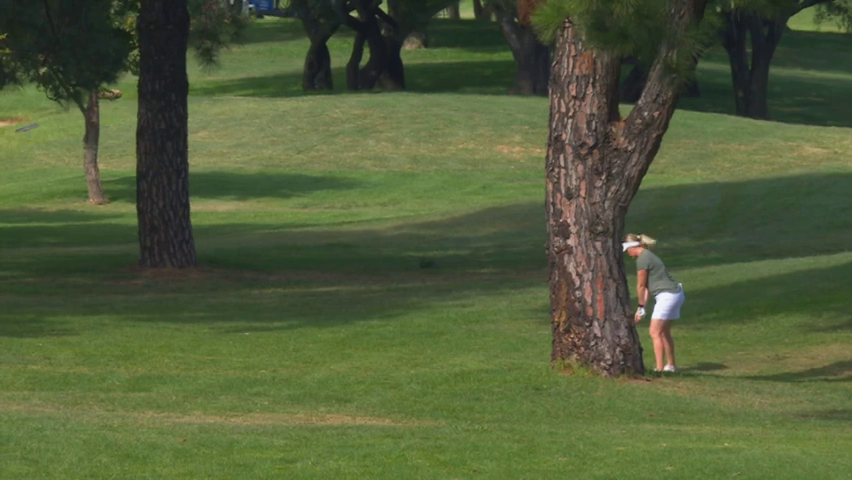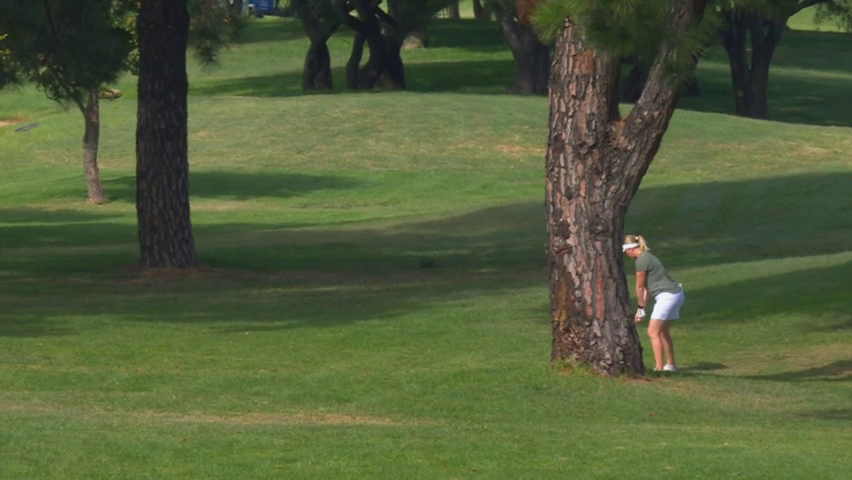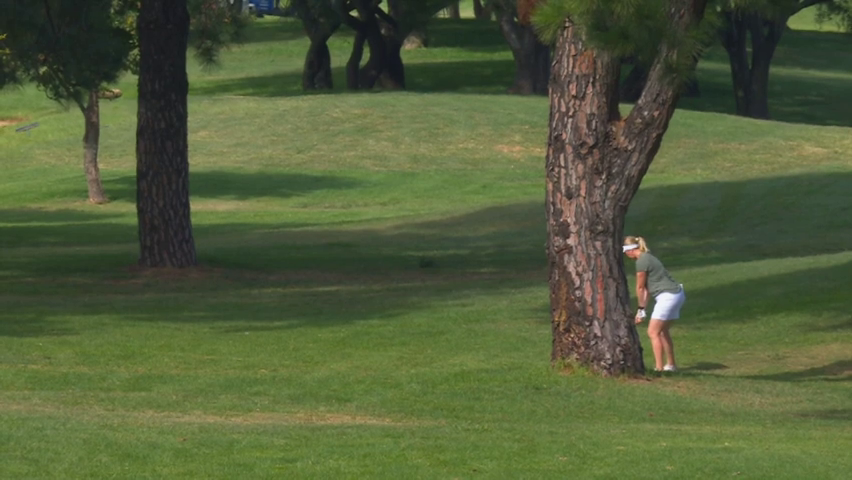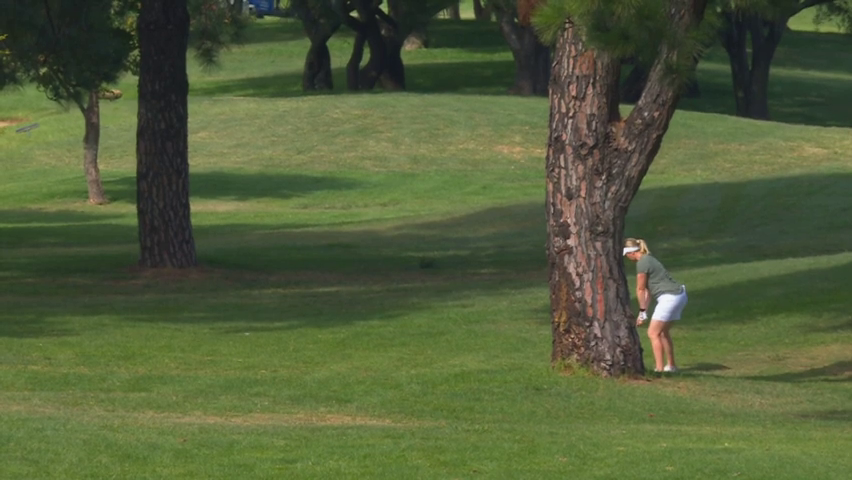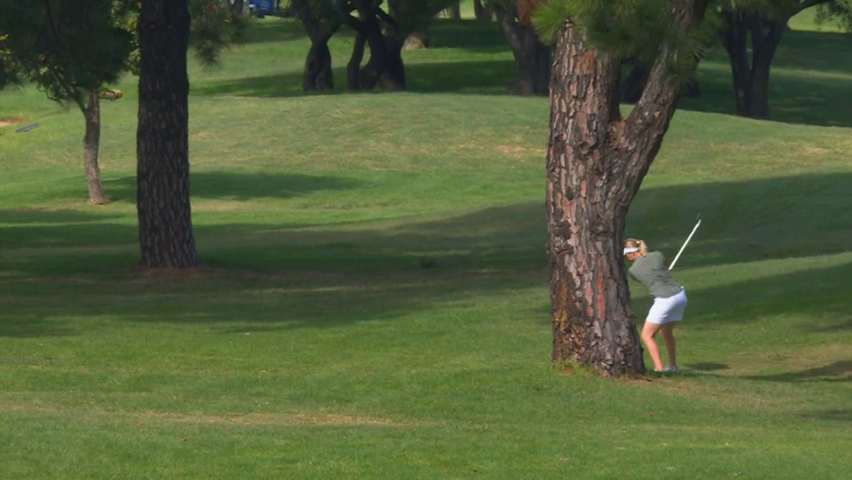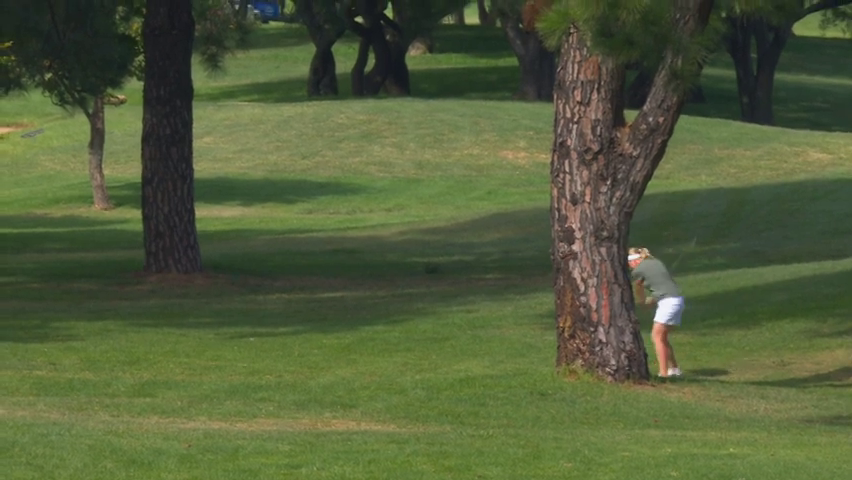
dt=0.5s
person 1, frame 1
left shoulder: (642, 259)
right shoulder: (647, 256)
left elbow: (641, 286)
right elbow: (647, 286)
left wrist: (640, 307)
right wrist: (642, 307)
left hip: (667, 296)
right hip: (675, 294)
left knee: (655, 332)
right knee: (664, 332)
left ankle: (660, 369)
right ankle: (671, 365)
person 1, frame 2
left shoulder: (641, 260)
right shoulder: (646, 256)
left elbow: (640, 287)
right elbow: (646, 287)
left wrist: (640, 308)
right wrist: (642, 308)
left hip: (667, 296)
right hip: (674, 294)
left knee: (653, 332)
right knee: (663, 331)
left ankle: (659, 368)
right ankle: (670, 365)
person 1, frame 3
left shoulder: (641, 261)
right shoulder: (647, 257)
left elbow: (640, 288)
right elbow: (646, 288)
left wrist: (640, 309)
right wrist: (642, 309)
left hip: (668, 296)
right hip: (675, 294)
left knee: (653, 332)
right knee: (663, 331)
left ankle: (659, 368)
right ankle: (671, 365)
person 1, frame 4
left shoulder: (642, 263)
right shoulder: (648, 259)
left elbow: (640, 290)
right elbow: (647, 290)
left wrist: (642, 311)
right wrist: (643, 311)
left hip: (670, 298)
right hip: (678, 295)
left knee: (653, 333)
right knee: (663, 332)
left ankle: (660, 369)
right ankle: (671, 366)
person 1, frame 5
left shoulder: (632, 270)
right shoulder: (657, 255)
left hip: (665, 300)
right hip: (680, 295)
left knee: (646, 336)
right knee: (667, 332)
left ankle: (660, 369)
right ankle: (672, 366)
person 1, frame 6
left shoulder: (637, 271)
right shoulder: (655, 262)
left elbow: (639, 294)
left wrist: (644, 301)
right wrist: (653, 298)
left hip: (670, 301)
right hip: (672, 301)
left knee: (657, 338)
right knee: (661, 338)
left ankle: (663, 374)
right ankle: (674, 369)
